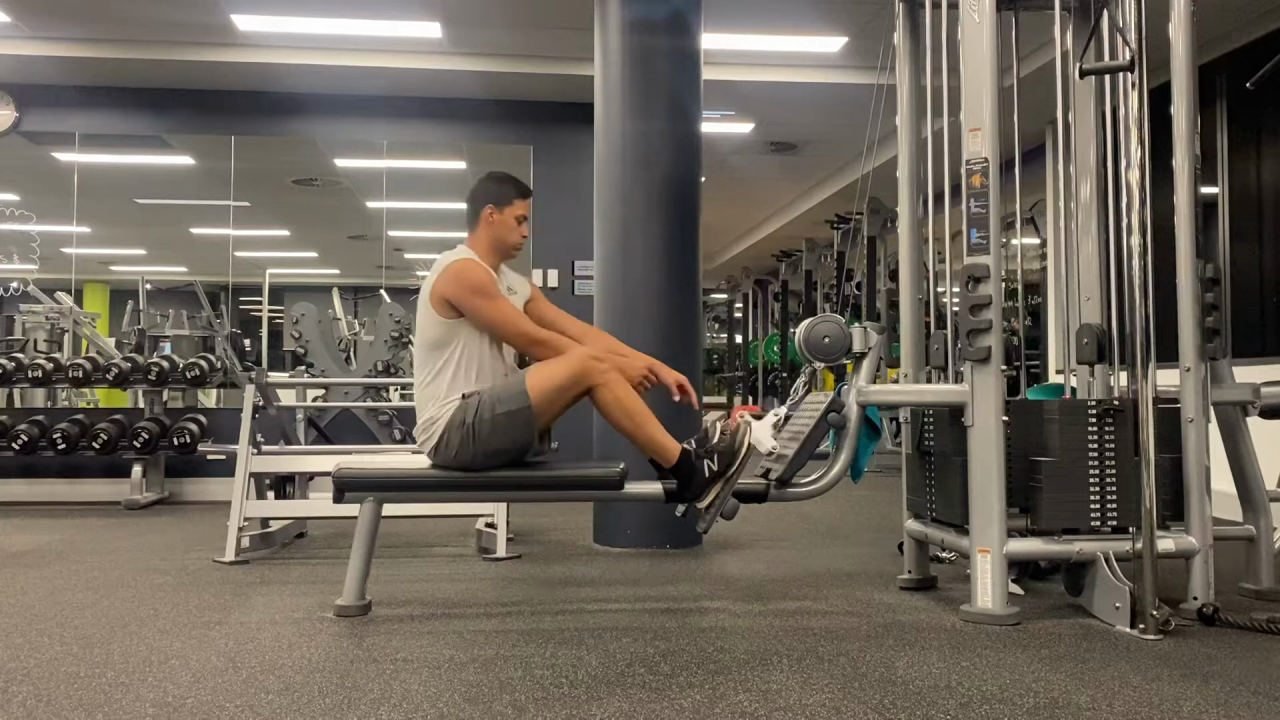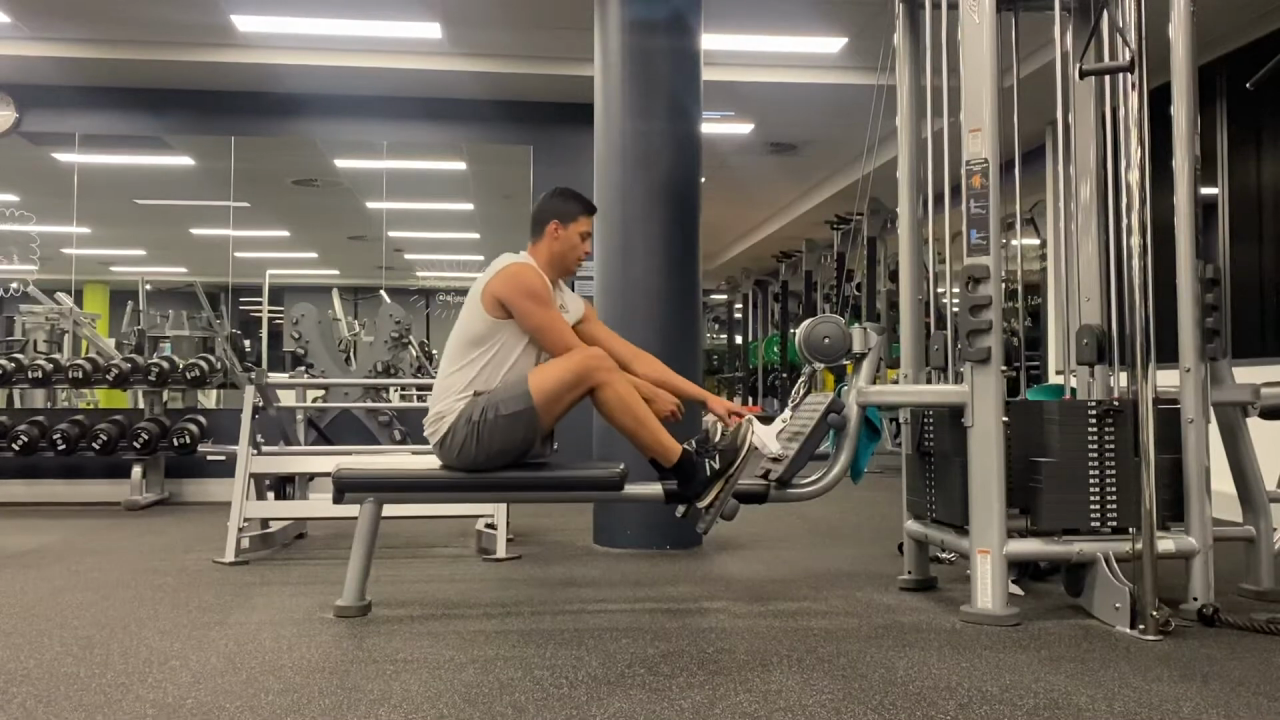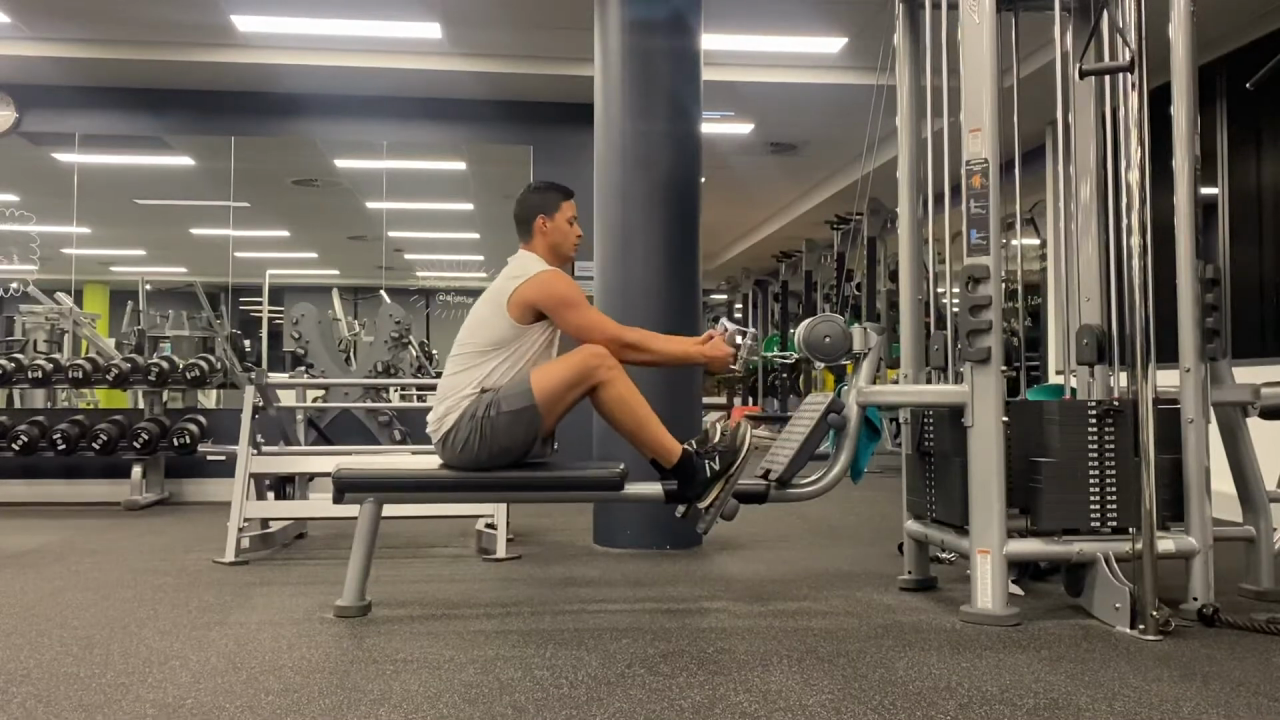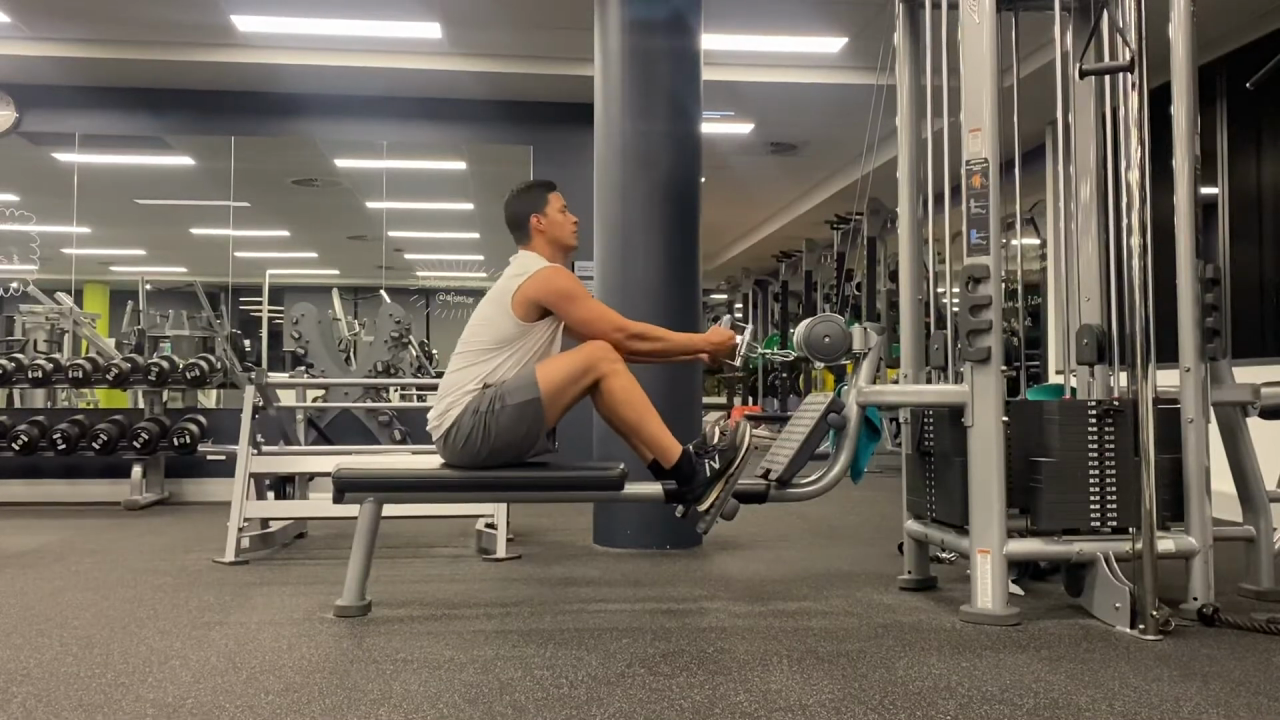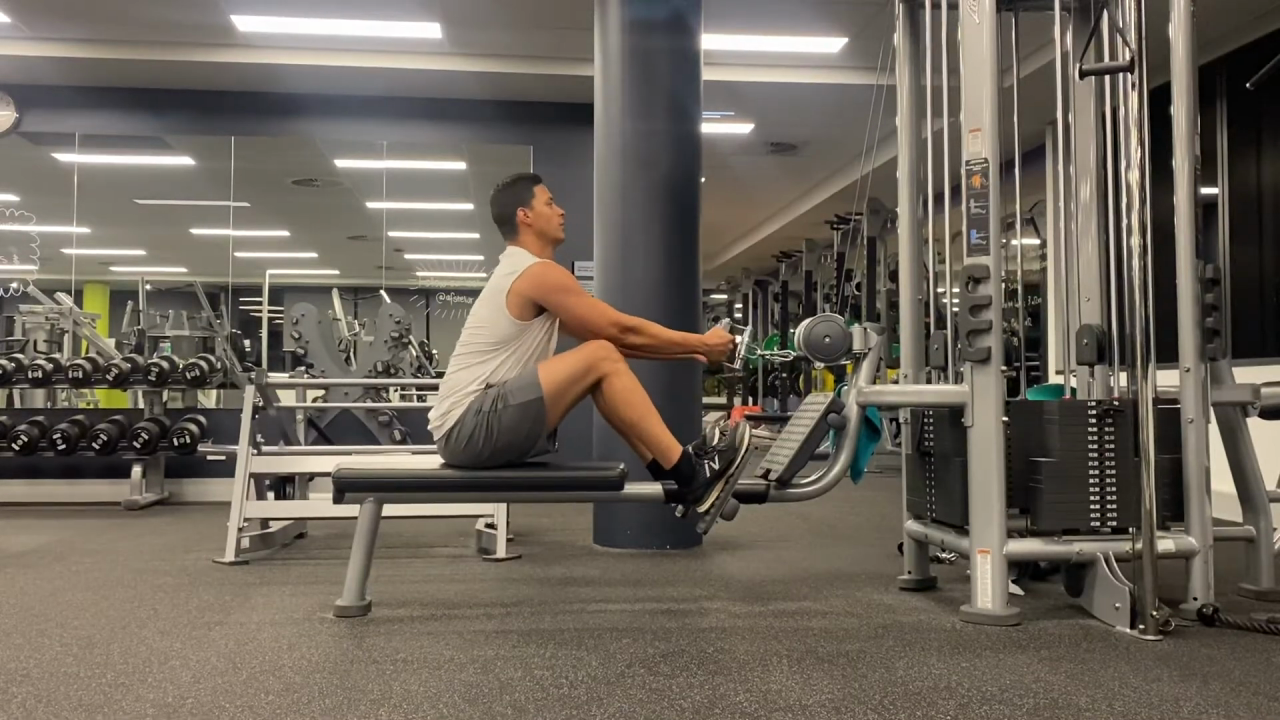
dt=0.7s
person 1, frame 1
left shoulder: (509, 283)
right shoulder: (461, 272)
left elbow: (580, 333)
right elbow: (535, 343)
left wrist: (655, 366)
right wrist: (619, 367)
left hip: (480, 421)
right hip: (453, 433)
left knee: (590, 362)
right knee: (592, 365)
left ankle: (676, 458)
right ankle: (689, 471)
person 1, frame 2
left shoulder: (565, 301)
right shoulder: (517, 276)
left elbow: (630, 356)
right elbow: (570, 356)
left wrist: (707, 397)
right wrist: (650, 395)
left hip: (490, 421)
right hip: (461, 431)
left knee: (595, 370)
right knee: (593, 364)
left ankle: (676, 460)
right ankle: (689, 472)
person 1, frame 3
left shoulder: (528, 276)
right shoulder: (544, 281)
left elbow: (617, 337)
right elbow: (621, 344)
left wrist: (694, 343)
right wrist: (701, 357)
left hip: (482, 426)
right hip: (465, 431)
left knee: (597, 363)
right knee: (597, 361)
left ankle: (675, 462)
right ankle: (691, 473)
person 1, frame 4
left shoulder: (531, 276)
right shoulder: (547, 277)
left elbow: (619, 339)
right elbow: (626, 335)
left wrist: (692, 351)
right wrist: (703, 341)
left hip: (482, 423)
right hip: (466, 428)
left knee: (603, 359)
right knee: (599, 359)
left ankle: (674, 467)
right ankle: (689, 474)
person 1, frame 5
left shoulder: (522, 272)
right shoulder: (538, 273)
left elbow: (609, 334)
right elbow: (621, 330)
left wrist: (687, 351)
right wrist: (700, 343)
left hip: (482, 425)
right hip: (469, 428)
left knee: (603, 356)
right knee: (603, 358)
left ankle: (673, 468)
right ankle: (690, 475)
